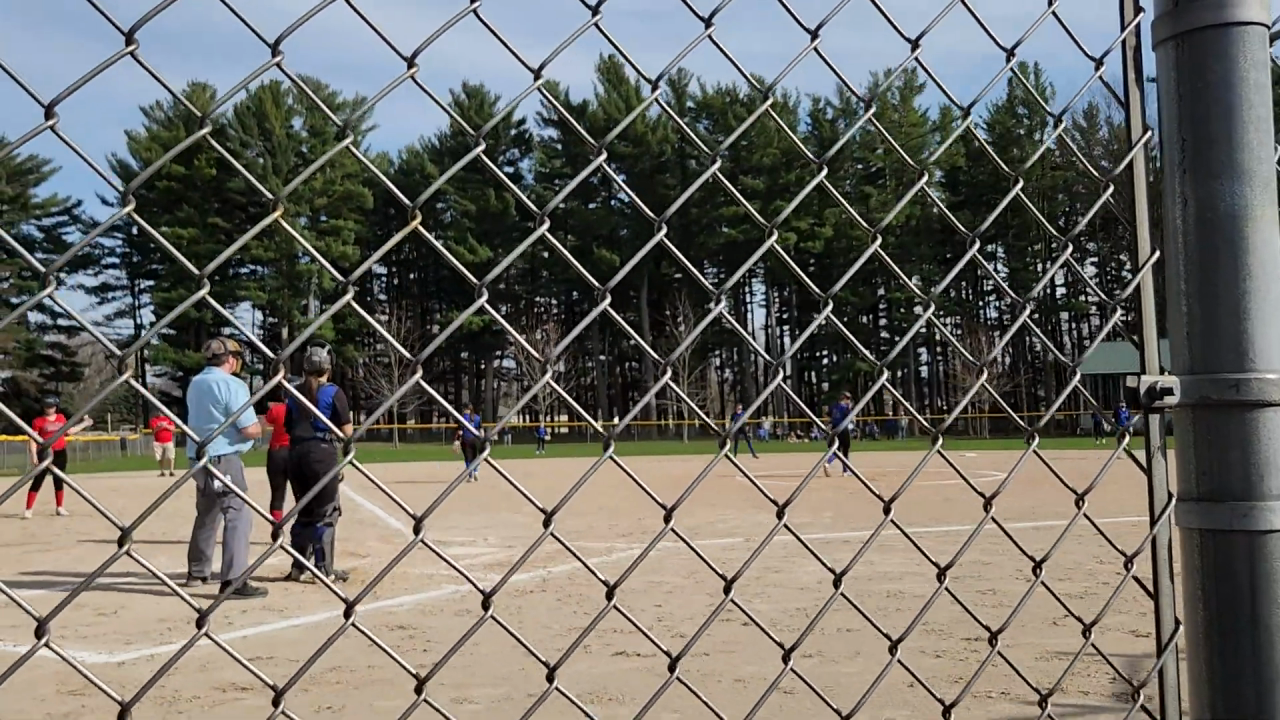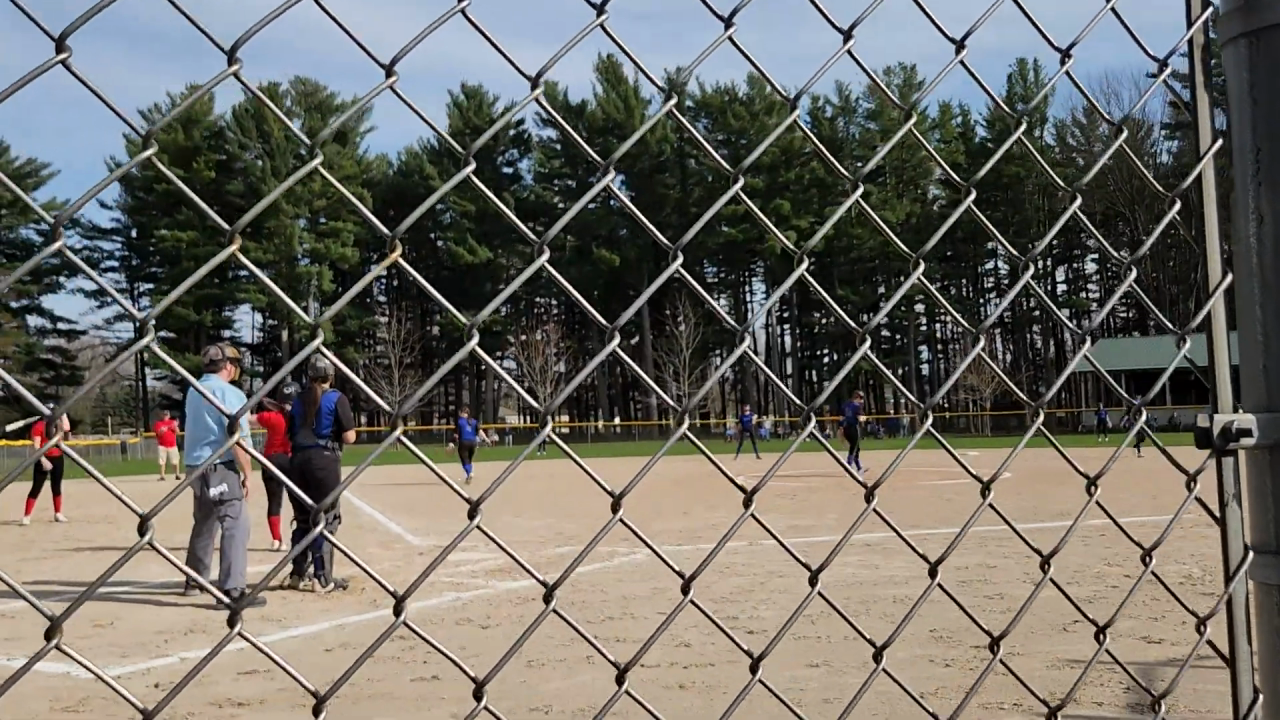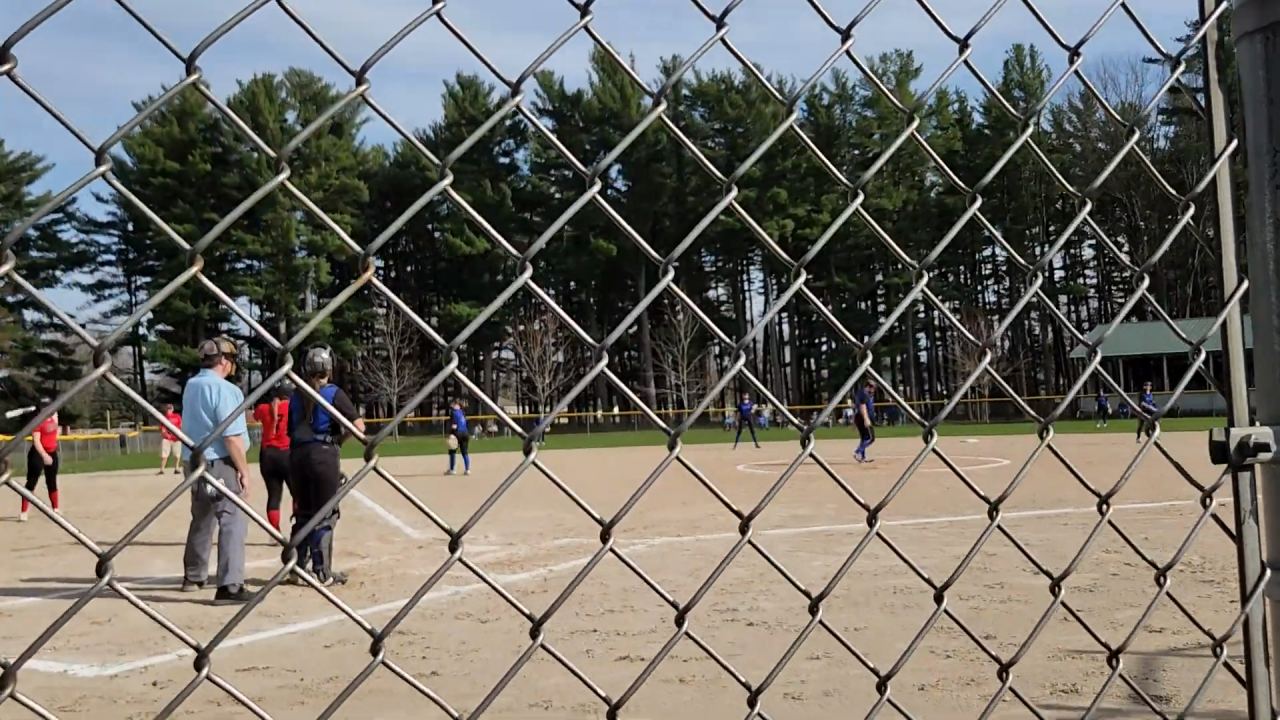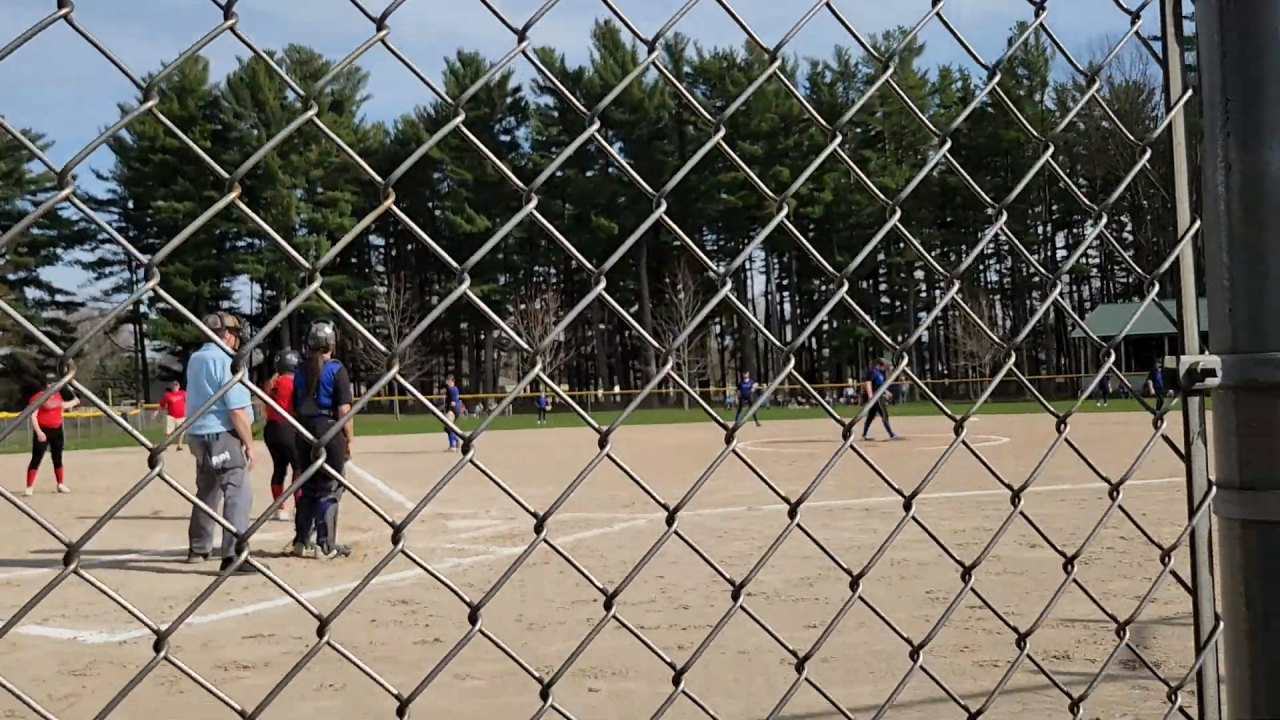
dt=0.3s
person 1, frame 1
left shoulder: (195, 383)
right shoulder: (231, 384)
right elbow: (249, 427)
right wrist: (259, 431)
left hip: (199, 457)
right hip: (222, 458)
left knee: (207, 515)
right knee: (239, 516)
left ankle: (197, 572)
right ankle: (233, 581)
person 1, frame 2
left shoulder: (193, 391)
right shoulder: (228, 391)
right elbow: (237, 439)
left wrist: (244, 418)
right wrist: (248, 473)
left hip: (196, 466)
right hip: (219, 467)
left knee: (204, 524)
right knee: (236, 525)
left ankle: (195, 581)
right ankle: (231, 590)
person 1, frame 3
left shoulder: (191, 386)
right shoulder: (225, 389)
right elbow: (232, 437)
right wrist: (244, 471)
left hip: (194, 462)
right hip: (217, 463)
left knee: (202, 520)
right knee: (233, 521)
left ankle: (193, 577)
right ankle: (229, 587)
person 1, frame 4
left shoulder: (194, 360)
right shoulder: (228, 363)
right elbow: (237, 410)
right wrist: (249, 444)
left hip: (198, 434)
right hip: (222, 436)
left knee: (207, 492)
right knee: (238, 494)
left ankle: (198, 549)
right ankle: (233, 559)
person 2, frame 1
left shoulder: (295, 393)
right shoulder: (333, 392)
left elbow: (289, 428)
right elbow: (347, 431)
right wrist: (335, 430)
left hip: (296, 453)
right hip: (322, 453)
left knee: (304, 512)
right knee: (326, 513)
left ankle: (299, 567)
right ankle: (324, 570)
person 2, frame 2
left shoulder: (298, 400)
right shoulder: (336, 398)
left elbow: (291, 434)
right elbow: (349, 437)
left hip: (298, 460)
right hip: (324, 460)
left knee: (303, 520)
right knee: (326, 520)
left ankle: (298, 575)
right ankle: (322, 579)
person 2, frame 3
left shoulder: (296, 396)
right shoulder: (333, 393)
left elbow: (291, 431)
right elbow: (359, 426)
right wrist: (341, 431)
left hip: (297, 455)
right hip: (324, 455)
left knee: (303, 514)
right knee: (325, 516)
left ankle: (298, 569)
right ankle: (322, 573)
person 2, frame 4
left shoulder: (300, 370)
right shoulder: (336, 369)
left elbow: (295, 406)
right elbow: (344, 409)
right wrist: (348, 437)
left hip: (303, 430)
right hip: (328, 429)
left knee: (308, 486)
right knee: (330, 488)
left ankle: (301, 542)
right ankle: (325, 545)
